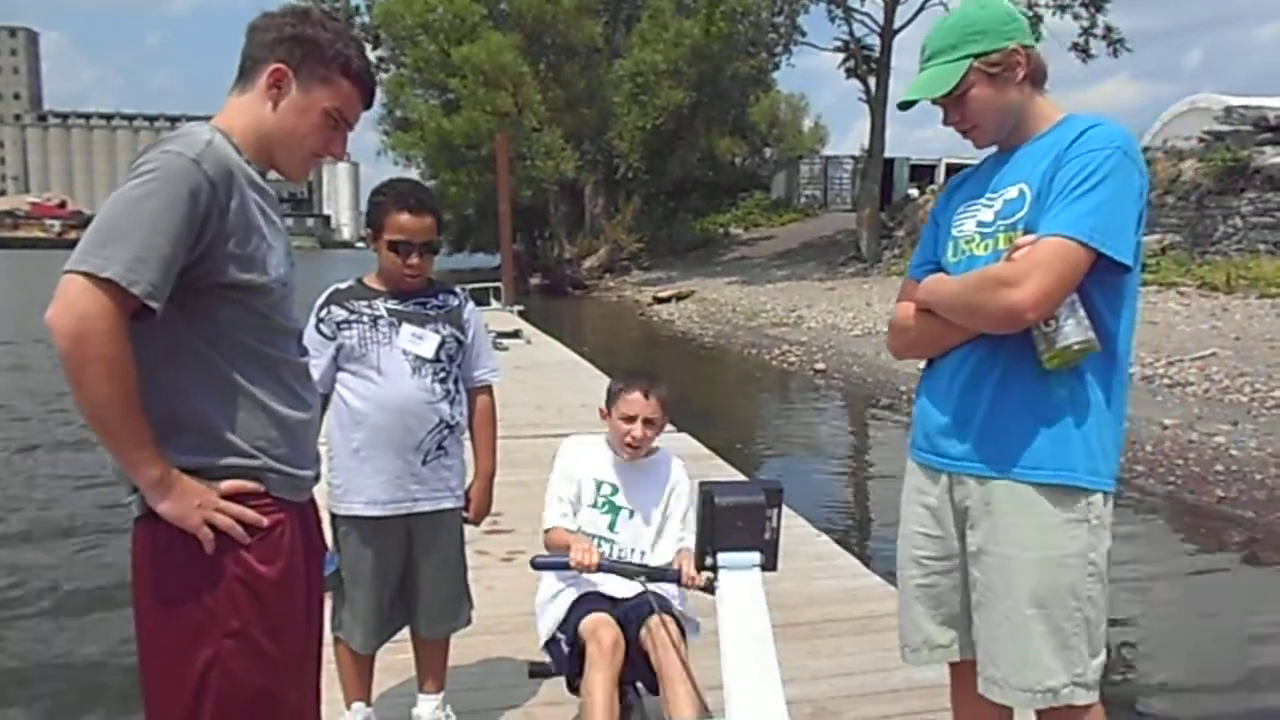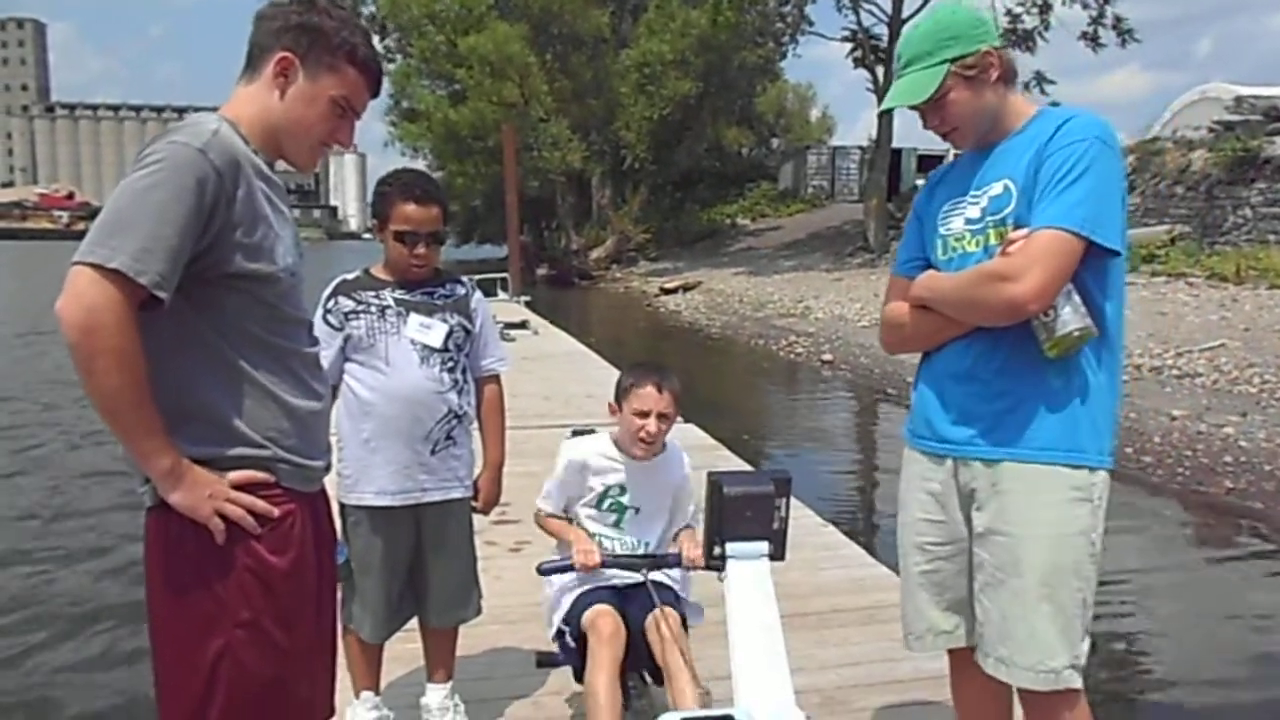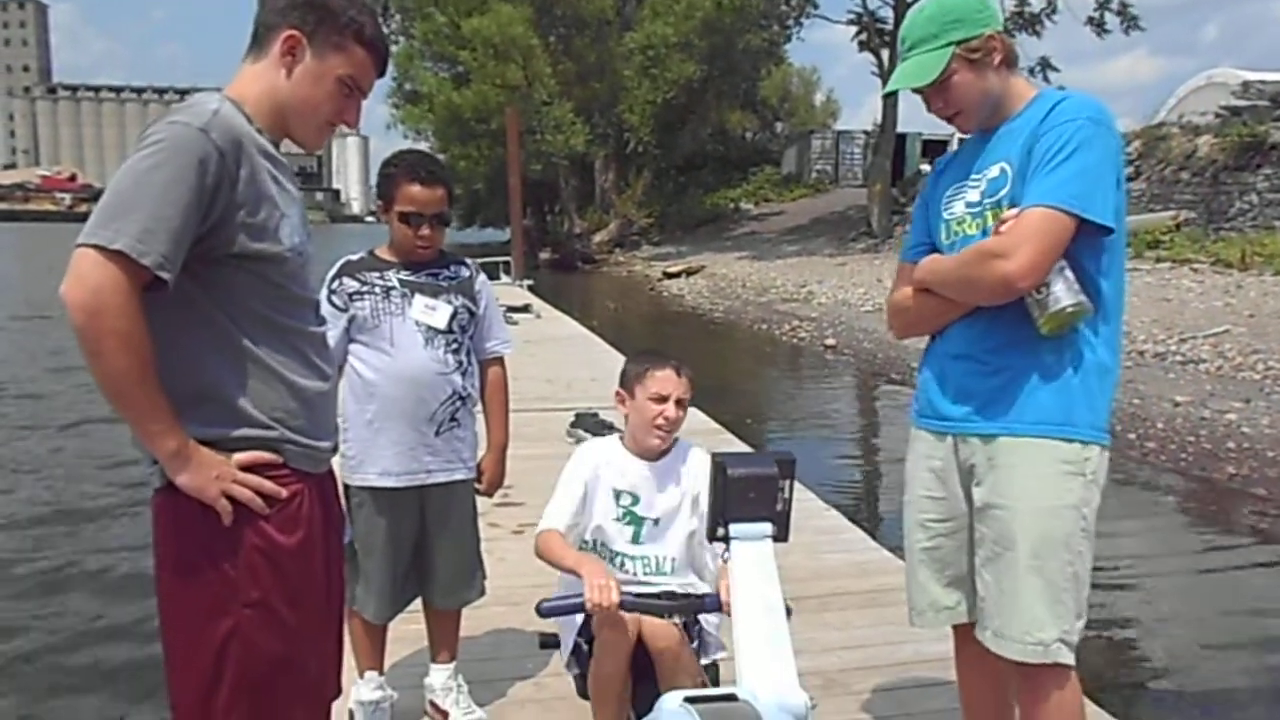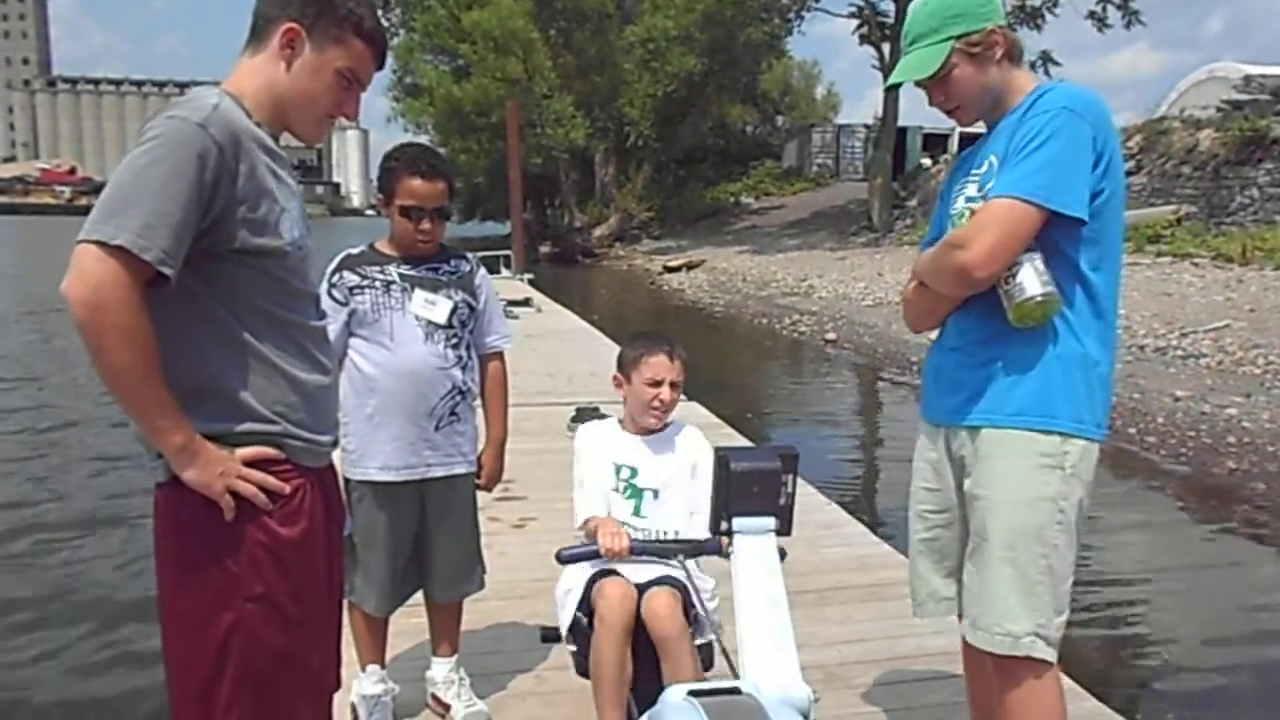
dt=0.4s
person 1, frame 1
left shoulder: (1097, 150)
right shoulder: (964, 189)
left elbow: (1023, 296)
right elbow: (904, 333)
left wrist: (937, 290)
right wrist: (986, 296)
left hip: (1042, 466)
right hip: (939, 458)
person 1, frame 2
left shoulder: (1076, 141)
right shoulder: (943, 186)
left elbow: (1025, 287)
right elbow: (895, 329)
left wrist: (934, 286)
right wrist: (984, 294)
left hip: (1041, 448)
right hip: (937, 443)
right knee: (966, 649)
person 1, frame 3
left shoulder: (1073, 122)
right shoulder: (950, 170)
left elbow: (1016, 265)
right elbow: (902, 312)
left wrist: (937, 272)
right wrist: (979, 276)
left hip: (1040, 422)
right hip: (942, 419)
left knee: (1032, 649)
right knee: (970, 627)
person 1, frame 4
left shoulder: (1064, 114)
right shoulder: (971, 162)
left elbow: (974, 257)
right elbow: (919, 307)
left wrist: (928, 263)
right wrist: (970, 273)
left hip: (1033, 413)
right hip: (952, 410)
left knee: (1016, 644)
right knee: (976, 625)
person 2, frame 1
left shoulder: (247, 185)
right shoulder: (193, 165)
right elbow: (78, 316)
left wrist: (290, 515)
right wrist: (159, 482)
left hip: (276, 516)
right hip: (225, 530)
person 2, frame 2
left shoulder: (255, 176)
right shoulder: (201, 154)
right elbow: (88, 307)
left wrist: (302, 500)
right wrist: (171, 472)
left hip: (288, 507)
right hip: (238, 518)
person 2, frame 3
left shoulder: (262, 158)
right shoulder: (204, 135)
right elbow: (93, 290)
left wrist: (308, 488)
right wrist: (180, 455)
left hip: (295, 489)
right hip: (244, 502)
person 2, frame 4
left shoulder: (262, 153)
right shoulder: (203, 130)
right elbow: (95, 286)
left wrist: (311, 477)
right wrist: (186, 451)
left hip: (297, 484)
right hip: (245, 500)
person 3, frame 1
left shoulder: (456, 308)
right shoulder: (338, 308)
left elbow: (479, 393)
left wrist: (484, 476)
left hip: (438, 490)
right hip: (361, 493)
left knee: (435, 607)
right knee: (357, 612)
person 3, frame 2
left shoulder: (463, 298)
right shoulder: (345, 298)
left elbow: (487, 382)
left wrist: (493, 465)
left hip: (446, 481)
right hip: (370, 483)
left knee: (443, 597)
right knee: (365, 602)
person 3, frame 3
left shoulder: (467, 279)
right shoulder: (350, 280)
left elbow: (491, 365)
left wrist: (497, 447)
left hip: (449, 462)
right hip: (374, 465)
left knee: (447, 579)
right knee: (369, 583)
person 3, frame 4
left shoulder: (467, 274)
right shoulder: (350, 273)
left elbow: (491, 360)
left wrist: (496, 443)
left hip: (450, 456)
right hip: (374, 459)
left knee: (448, 573)
right knee: (369, 578)
person 4, frame 1
left shoulder: (672, 472)
right shoulder: (577, 453)
left elbow: (680, 544)
right elbow: (552, 535)
left wrist: (686, 560)
right wrist: (575, 541)
left hip: (646, 591)
right hip: (580, 589)
left knee: (667, 634)
right knee: (605, 638)
person 4, frame 2
left shoulder: (675, 463)
right shoulder: (581, 455)
left elbow: (684, 522)
right elbow: (544, 514)
left wrist: (688, 538)
right wrist: (576, 536)
left hip: (652, 577)
right hip: (587, 579)
left knee: (668, 627)
right knee: (606, 628)
person 4, frame 3
left shoulder: (697, 465)
right shoulder: (593, 457)
left elbow: (719, 550)
right elbow: (546, 538)
left wrist: (730, 578)
right wrist: (589, 567)
left hip: (675, 597)
right hip: (601, 598)
left knee: (661, 627)
right knee: (617, 624)
person 4, frame 4
left shoulder: (692, 443)
right shoulder: (594, 437)
left elbow: (708, 524)
right elbow: (590, 522)
right wrist: (606, 527)
left hip: (671, 571)
right hip: (602, 570)
left knee: (661, 607)
right knee: (615, 597)
